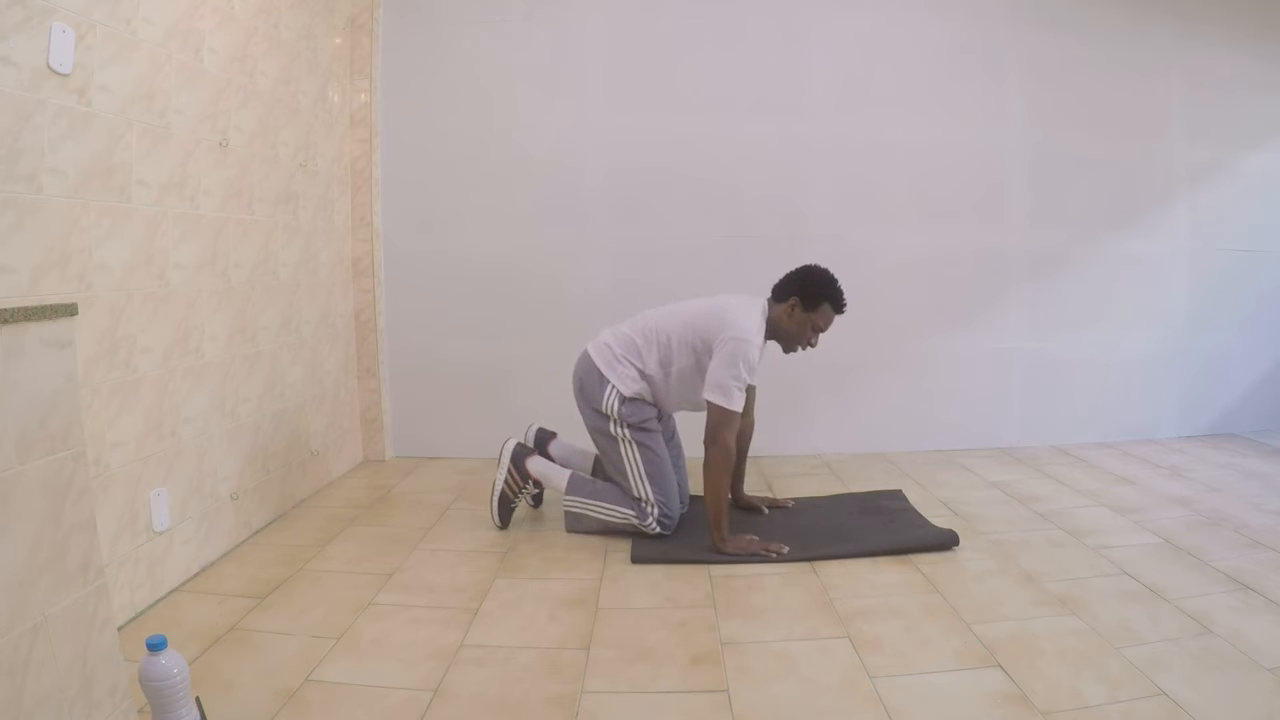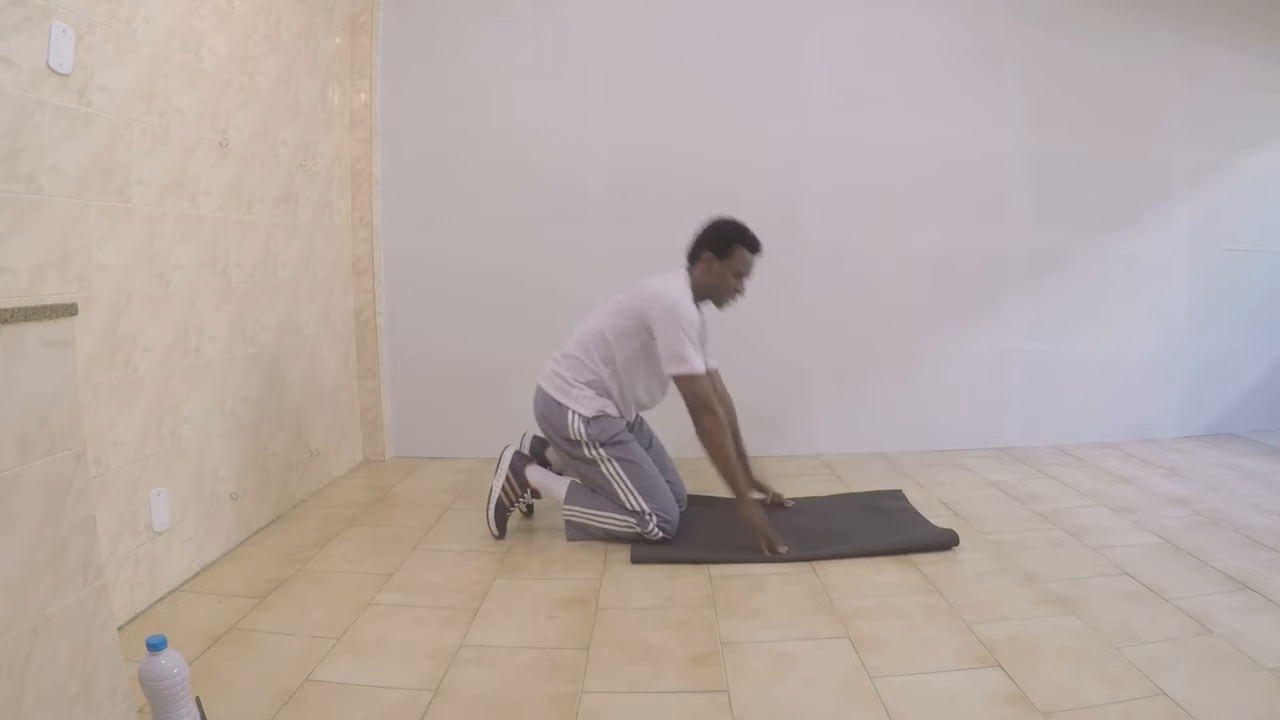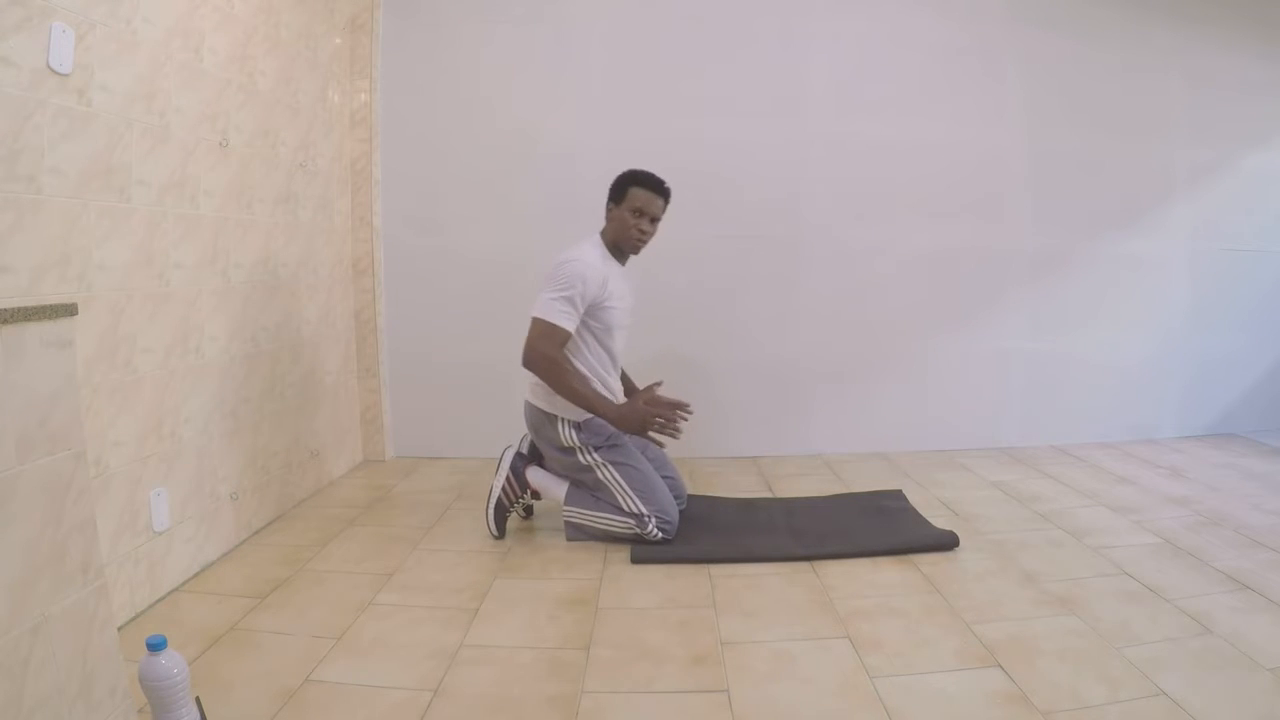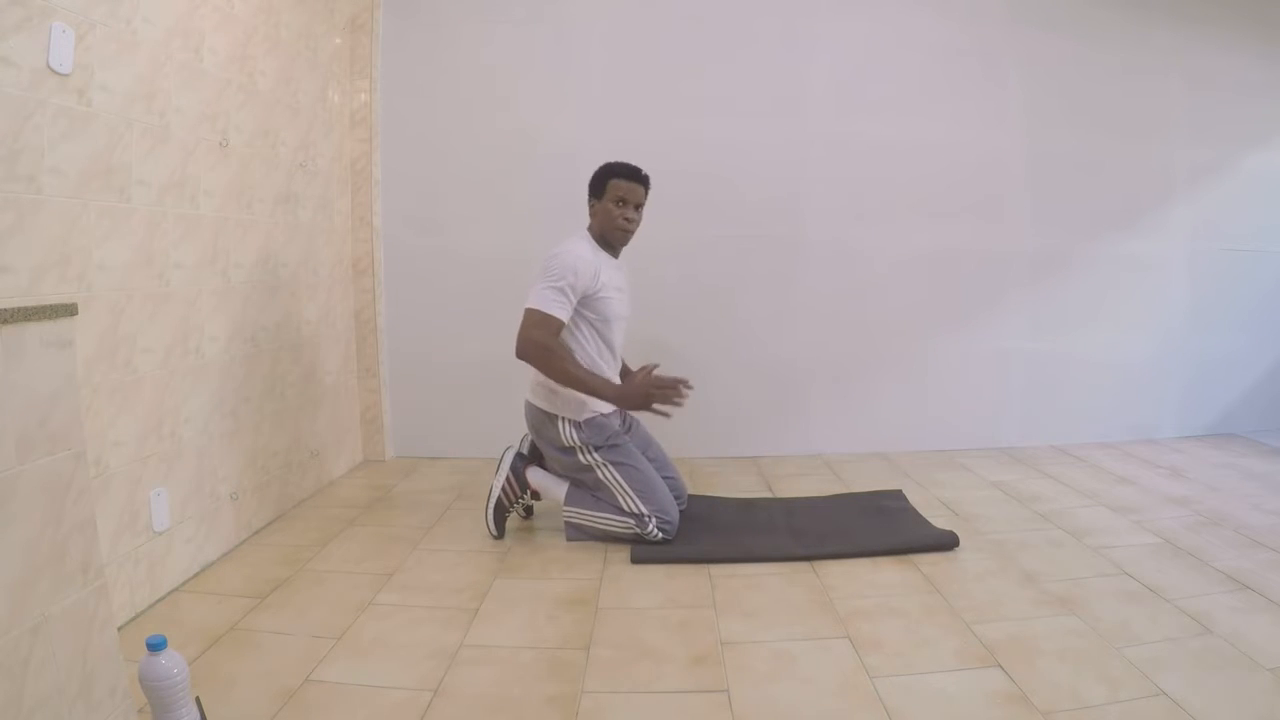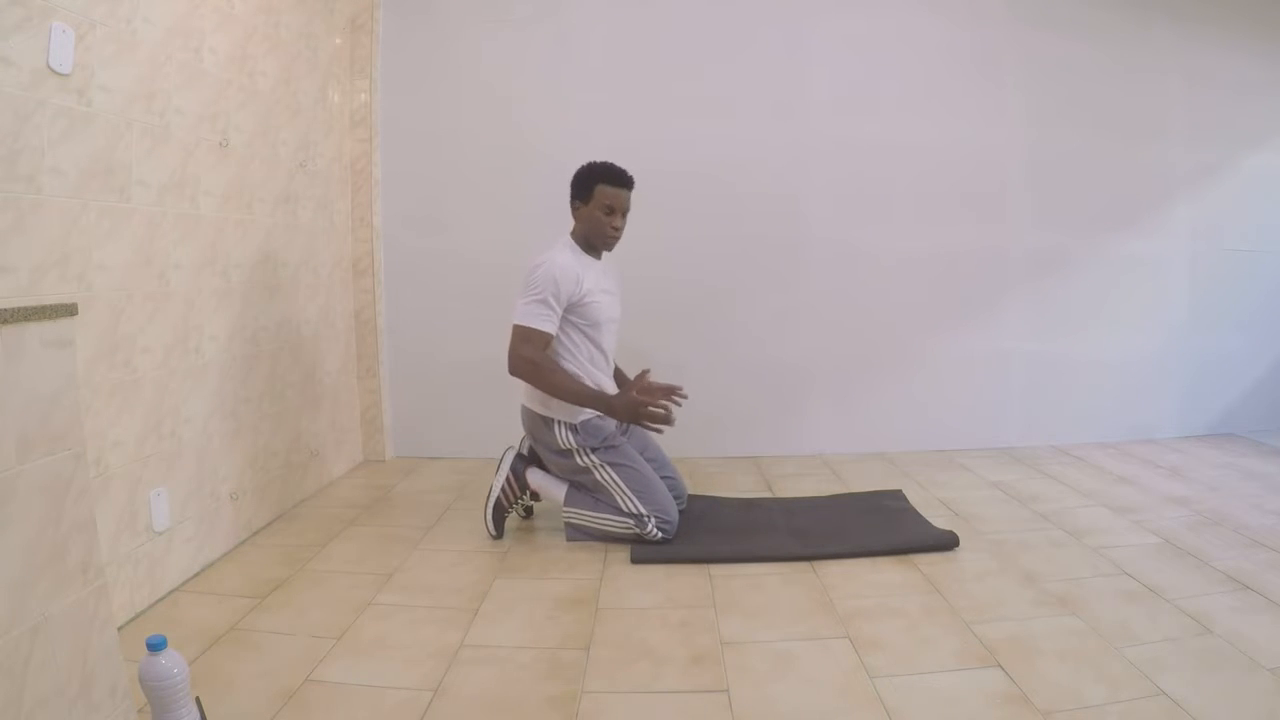
dt=1s
person 1, frame 1
left shoulder: (751, 322)
right shoulder: (742, 336)
left elbow: (743, 421)
right elbow: (719, 440)
left wrist: (738, 493)
right wrist: (722, 536)
left hip: (633, 383)
right hip: (612, 381)
left knee: (674, 498)
right knee: (658, 514)
left ankle: (550, 451)
right ankle: (529, 468)
person 1, frame 2
left shoulder: (686, 304)
right shoulder: (674, 304)
left elbow: (719, 398)
right elbow: (705, 410)
left wrist: (747, 478)
right wrist: (744, 504)
left hip: (604, 405)
right hip: (574, 408)
left knee: (674, 497)
right knee: (659, 520)
left ankle: (547, 456)
right ankle: (528, 476)
person 1, frame 3
left shoulder: (613, 270)
right shoulder: (582, 267)
right elbow: (538, 354)
left wrist: (637, 398)
right wrist: (617, 413)
left hip: (597, 414)
right hip: (570, 420)
left knee: (674, 496)
right knee: (660, 521)
left ankle: (542, 462)
right ankle: (531, 478)
person 1, frame 4
left shoulder: (611, 265)
right shoulder: (573, 260)
right elbow: (531, 344)
left wrist: (635, 382)
right wrist: (617, 393)
left hip: (603, 414)
right hip: (571, 420)
left knee: (676, 496)
right knee: (660, 521)
left ankle: (543, 461)
right ankle: (530, 479)
person 1, frame 5
left shoulder: (601, 267)
right shoulder: (557, 269)
right elbow: (523, 360)
left wrist: (630, 388)
right wrist: (611, 404)
left hip: (601, 415)
right hip: (568, 423)
left knee: (675, 495)
right knee: (660, 520)
left ankle: (543, 465)
right ankle: (529, 479)
